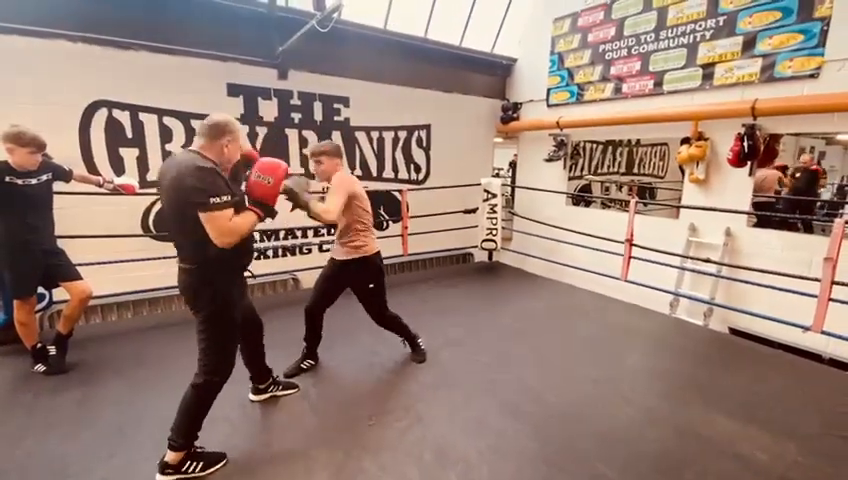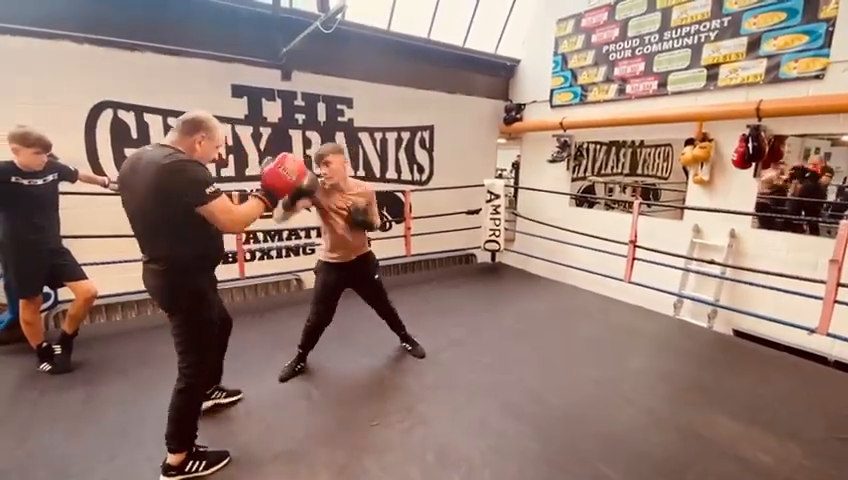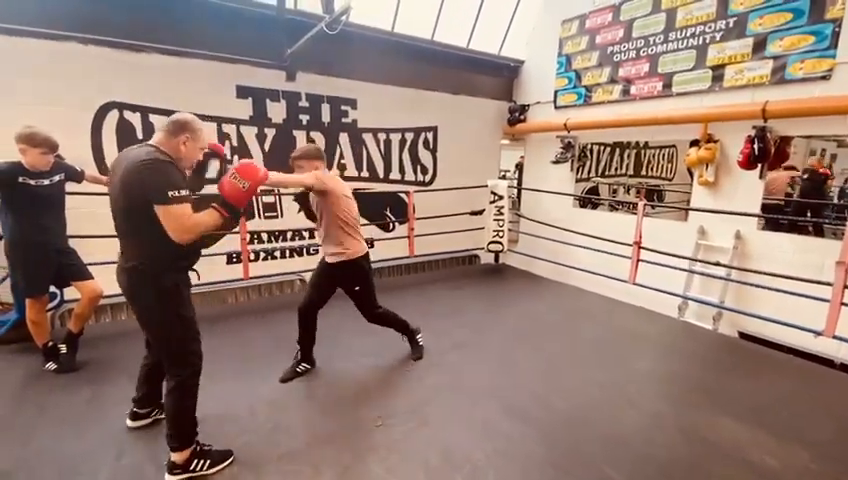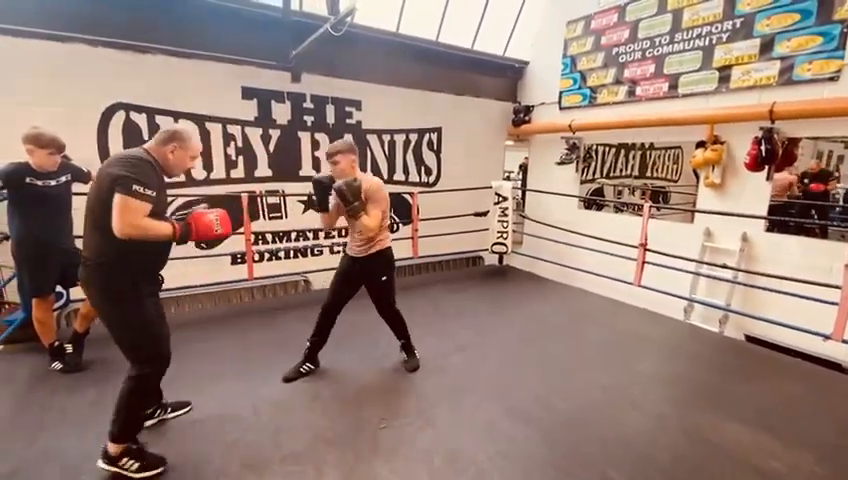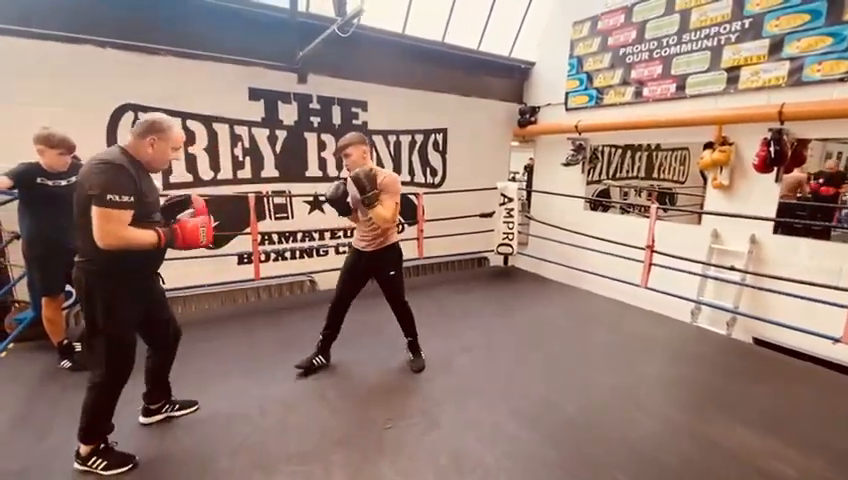
dt=0.3s
person 1, frame 1
left shoulder: (176, 164)
right shoulder: (204, 175)
right elbow: (227, 236)
left wrist: (239, 187)
right wrist: (261, 206)
left hip: (201, 272)
right hip: (213, 280)
left knee: (251, 326)
right knee: (215, 367)
left ankle: (262, 383)
person 1, frame 2
left shoulder: (135, 162)
right shoulder: (183, 169)
right elbow: (232, 221)
right wrist: (268, 196)
left hip: (163, 270)
right hip: (185, 278)
left knee: (219, 324)
right knee: (196, 364)
left ankle: (208, 391)
person 1, frame 3
left shoulder: (134, 157)
right shoulder: (159, 168)
right elbow: (182, 231)
right wrist: (229, 205)
left hip: (143, 272)
right hip: (157, 278)
left knee: (163, 345)
right knee: (185, 359)
left ankle: (144, 407)
person 1, frame 4
left shoulder: (137, 165)
right shoulder: (137, 167)
right elbow: (126, 226)
left wrist: (182, 225)
right wrist: (182, 229)
left hip: (128, 273)
right hip: (115, 278)
left knee: (148, 347)
right knee: (152, 355)
left ankle: (147, 407)
right ankle: (118, 449)
person 1, frame 5
left shoulder: (132, 167)
right shoulder: (112, 171)
right elbow: (108, 236)
left wrist: (172, 209)
right wrist: (169, 236)
left hip: (137, 277)
right hip: (107, 283)
left knee: (167, 335)
right knee: (112, 364)
left ankle: (156, 403)
right ankle: (89, 448)
person 2, frame 1
left shoulder: (47, 168)
left elbow: (75, 175)
left wrist: (103, 182)
left hip: (48, 248)
left knee: (82, 292)
right knee: (24, 303)
left ankle: (58, 345)
right ankle: (39, 355)
person 2, frame 2
left shoulder: (53, 168)
left elbow: (81, 175)
left wrist: (108, 182)
left hip: (53, 246)
left knee: (87, 291)
right knee: (30, 303)
left ankle: (63, 343)
right ankle: (44, 353)
person 2, frame 3
left shoulder: (60, 168)
left elbow: (87, 176)
left wrist: (112, 182)
left hip: (59, 247)
right hip: (26, 250)
left knee: (93, 291)
right knee: (37, 302)
left ankle: (69, 343)
right ankle: (50, 353)
person 2, frame 4
left shoulder: (67, 169)
left elbow: (93, 176)
left hip: (65, 247)
right hip: (32, 250)
right knee: (43, 301)
left ankle: (75, 342)
right ankle: (55, 352)
person 2, frame 5
left shoulder: (76, 169)
right shoulder: (28, 172)
left hip: (74, 247)
right hip: (42, 250)
right knee: (52, 300)
right ankle: (64, 351)
person 3, frame 1
left shoulder: (342, 181)
right shoulder: (336, 184)
left elbow: (329, 216)
left wrist: (301, 195)
left hip: (366, 261)
right hip: (340, 260)
left knee: (379, 315)
right knee: (313, 308)
left ankle: (413, 340)
right ankle: (309, 355)
person 3, frame 2
left shoulder: (365, 190)
right shoulder: (317, 190)
left elbow: (375, 223)
right elbow: (280, 217)
left wrist: (367, 222)
right wrist: (291, 199)
left hip: (361, 260)
right hip: (331, 264)
left knee: (383, 306)
right knee: (319, 318)
left ankle: (405, 338)
right ankle: (300, 358)
person 3, frame 3
left shoulder: (326, 180)
right shoulder: (324, 187)
left elbow: (285, 181)
right wrist: (313, 210)
left hip: (353, 261)
right hip: (330, 261)
left knee: (371, 311)
right knee: (306, 309)
left ankle: (411, 333)
right ankle: (305, 358)
person 3, frame 4
left shoulder: (374, 186)
right shoulder: (340, 185)
left elbow: (371, 230)
right elbow: (327, 225)
left wrist: (352, 204)
right wrist: (322, 197)
left hip: (377, 256)
right hip: (353, 256)
left knee: (387, 310)
right knee: (329, 307)
left ankle: (409, 350)
right ankle: (310, 358)
person 3, frame 5
left shoulder: (388, 179)
right shoulder: (352, 179)
left elbow: (386, 221)
left wrist: (366, 195)
right wrist: (342, 206)
left hip: (386, 251)
right hip: (359, 251)
left knee: (398, 302)
right knee: (339, 301)
left ankle: (415, 349)
right ankle: (322, 352)
